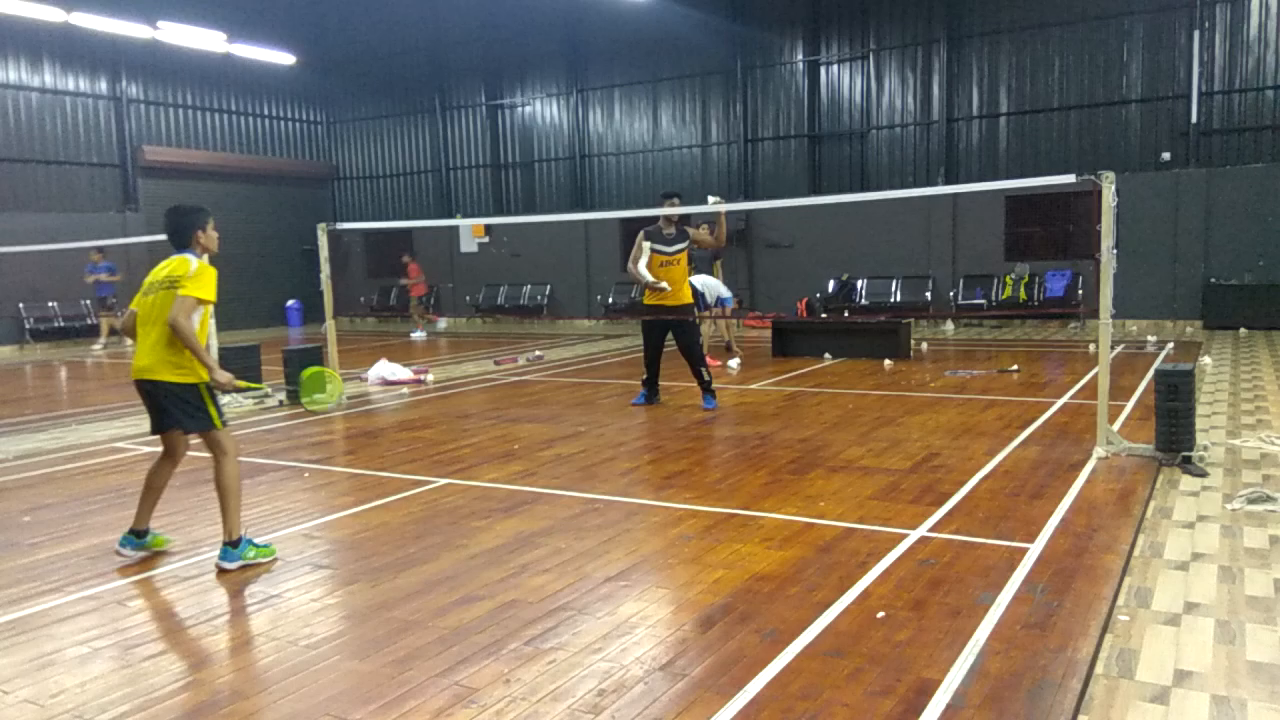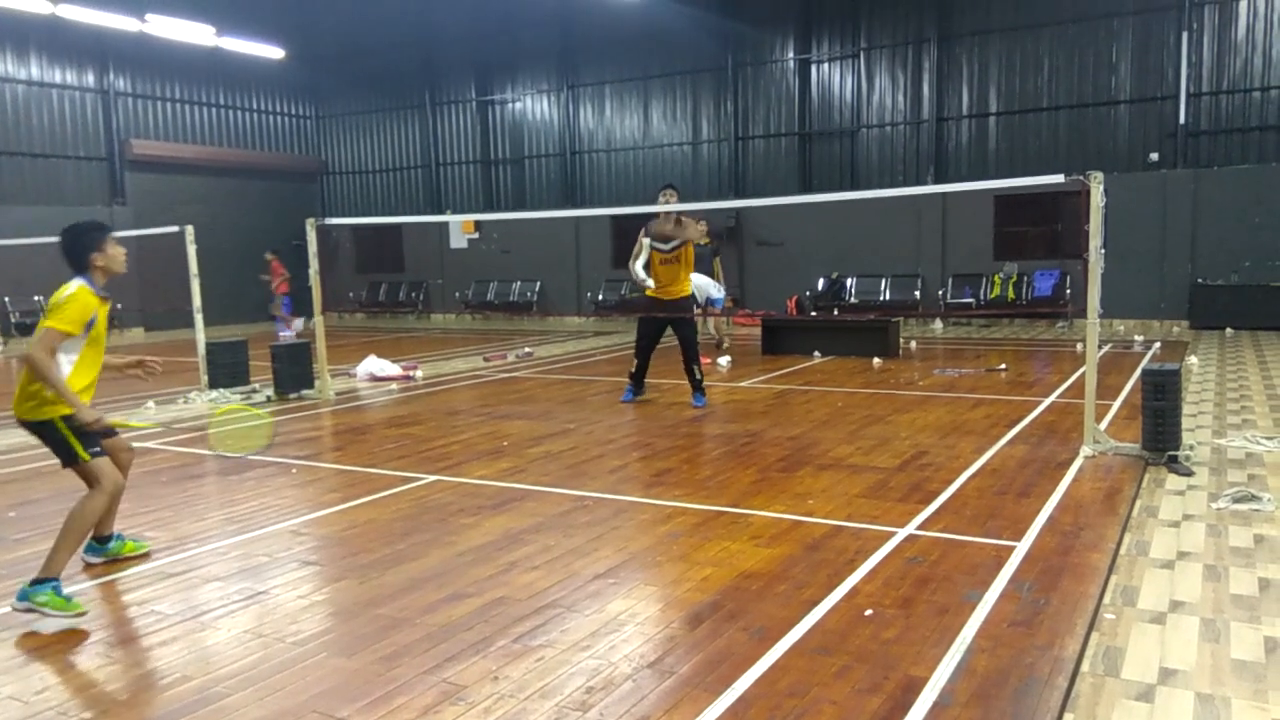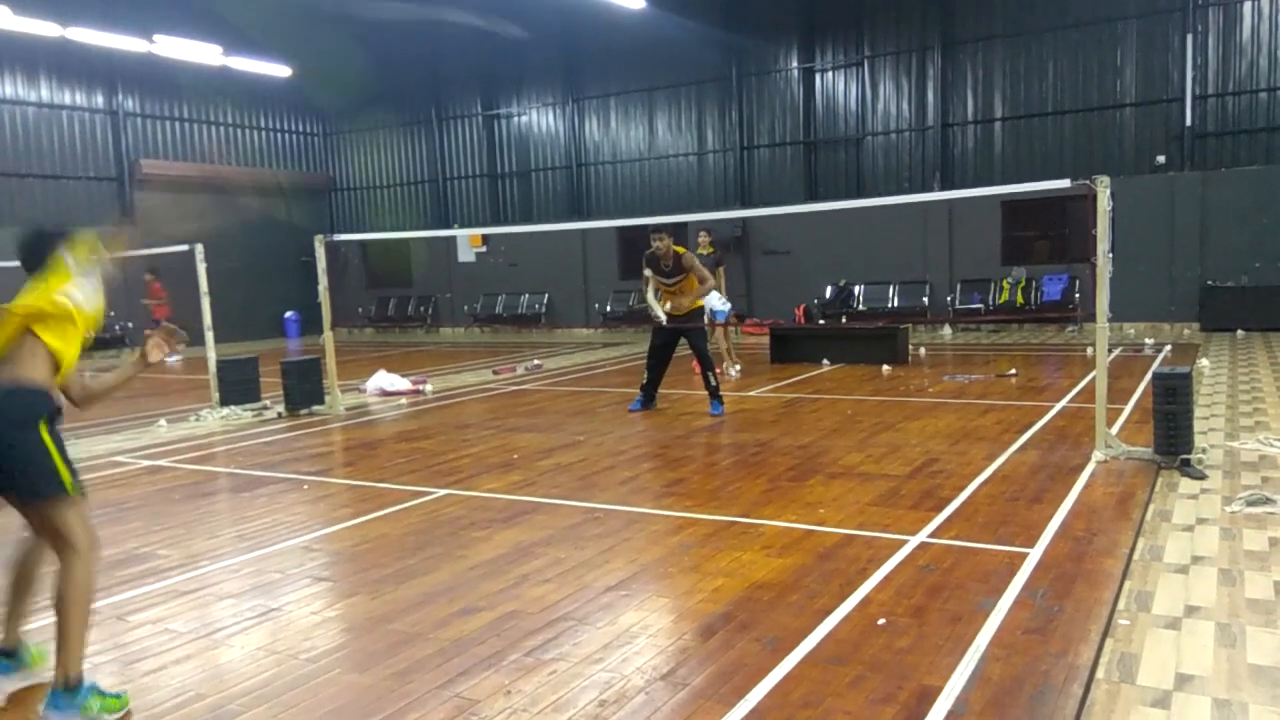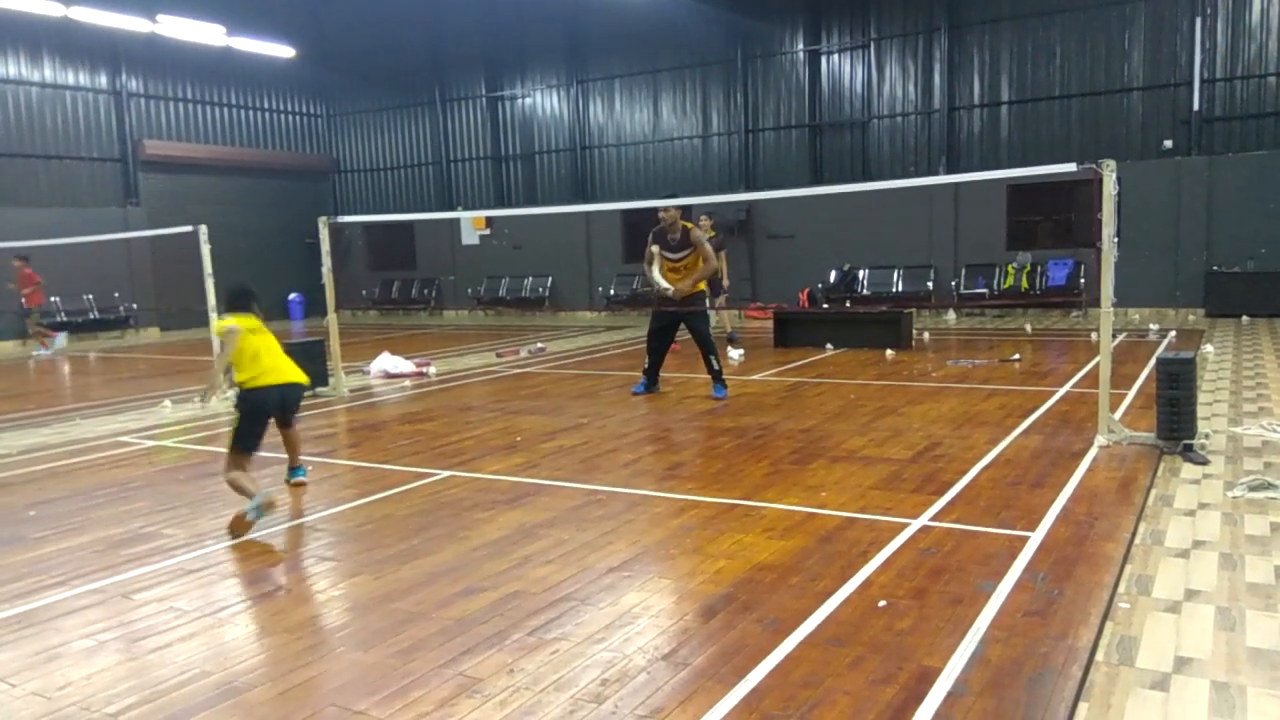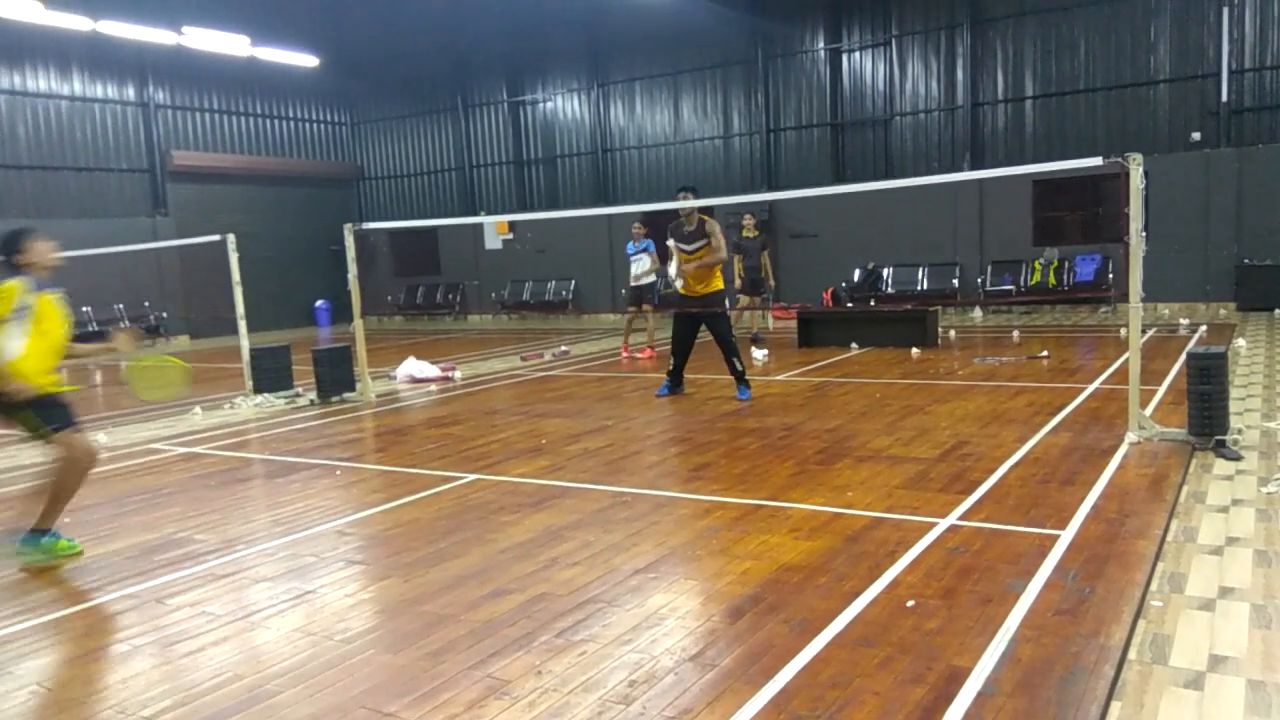
dt=1s
person 1, frame 1
left shoulder: (159, 271)
right shoulder: (199, 271)
left elbow: (128, 325)
right elbow: (180, 323)
right wrist: (212, 368)
left hip: (146, 373)
right hip: (180, 375)
left knee: (173, 451)
right knee: (225, 451)
left ankle: (136, 536)
right ankle: (234, 546)
person 1, frame 2
left shoulder: (92, 297)
right shoulder: (78, 297)
right elbow: (35, 354)
left wrist: (125, 363)
right wrist: (74, 405)
left hip: (67, 404)
right hip: (49, 408)
left knee: (122, 455)
right knee: (107, 481)
left ankle: (103, 541)
right ankle: (42, 586)
person 1, frame 3
left shoulder: (41, 310)
right shoulder: (62, 282)
left elbow: (76, 394)
left wrist: (139, 363)
left knee: (48, 535)
right knee: (79, 546)
person 1, frame 4
left shoulder: (228, 322)
right shoulder: (263, 329)
left elbow: (233, 333)
left wrist: (217, 372)
left hip: (259, 389)
right hip: (292, 384)
left knee: (234, 471)
right knee: (287, 424)
left ankle: (257, 498)
right ankle: (296, 468)
person 1, frame 5
left shoulder: (51, 297)
left elbow: (58, 347)
left wrist: (109, 346)
left hip: (43, 390)
left knee: (83, 455)
right knee: (77, 452)
left ankle: (42, 533)
right ankle: (37, 535)
person 2, frame 1
left shoulder: (687, 233)
right shoulder: (646, 234)
left elbow: (718, 242)
right elbow: (632, 265)
left wrist: (721, 215)
right wrist: (646, 281)
left hip: (682, 304)
right hip: (654, 305)
left knee: (694, 352)
right knee: (651, 353)
left ankle: (708, 393)
right ankle: (650, 391)
person 2, frame 2
left shoulder: (685, 224)
right shoulder: (647, 230)
left elbow: (693, 237)
right elbow: (635, 260)
left wrist: (668, 230)
right wrist: (639, 276)
left hip: (681, 298)
right hip: (655, 297)
left knee: (689, 347)
right knee: (642, 345)
left ankle: (698, 391)
right ankle: (635, 385)
person 2, frame 3
left shoulder: (685, 258)
right shoulder: (649, 259)
left elbow: (709, 282)
right elbow: (649, 285)
left wrist: (689, 299)
left hip: (692, 311)
right hip: (667, 312)
left knee: (703, 354)
right knee: (655, 356)
left ankle: (716, 400)
right ankle: (646, 397)
person 2, frame 4
left shoulder: (693, 234)
right shoulder: (655, 235)
left elbow: (712, 264)
right elbow: (649, 265)
left wrist: (690, 282)
right wrist: (657, 283)
left hip: (694, 296)
right hip: (667, 297)
left knee: (704, 339)
right knee: (655, 340)
left ankle: (719, 383)
right ankle: (650, 380)
person 2, frame 5
left shoulder: (709, 225)
right shoulder: (673, 230)
left elbow: (722, 255)
left wrist: (694, 265)
right wrist: (674, 273)
left hip: (712, 293)
right hip: (687, 295)
left knee: (726, 340)
right knee: (679, 342)
left ankle: (742, 383)
right ankle: (674, 382)
